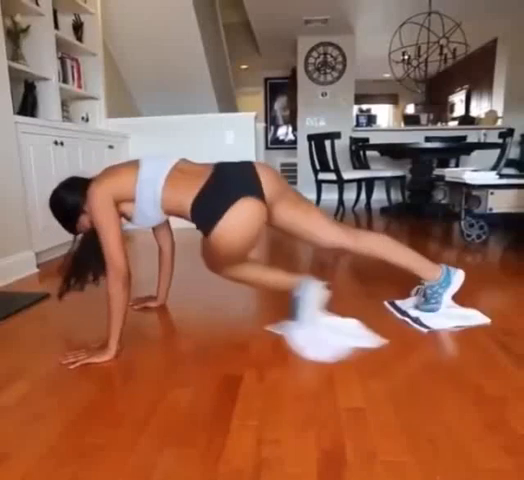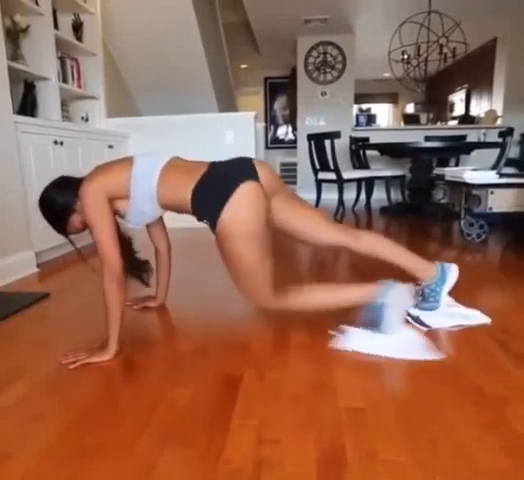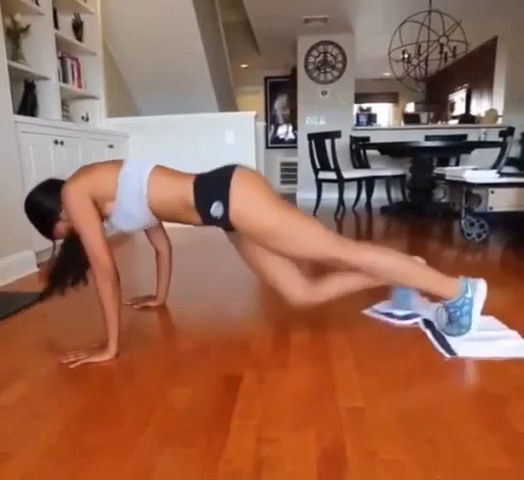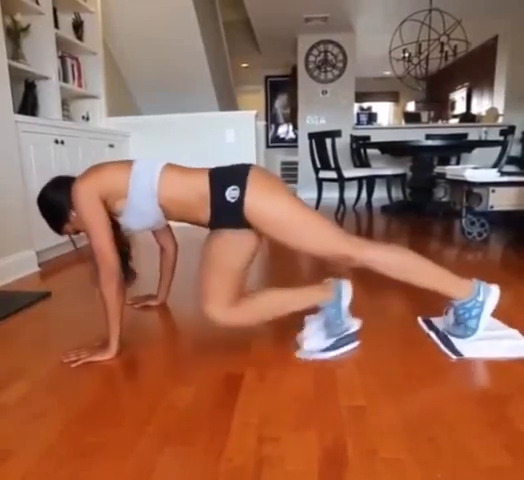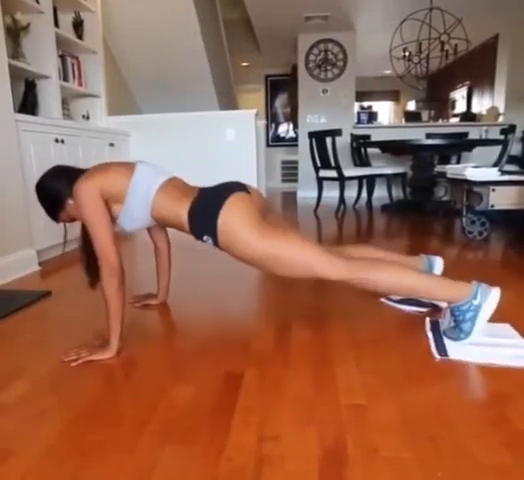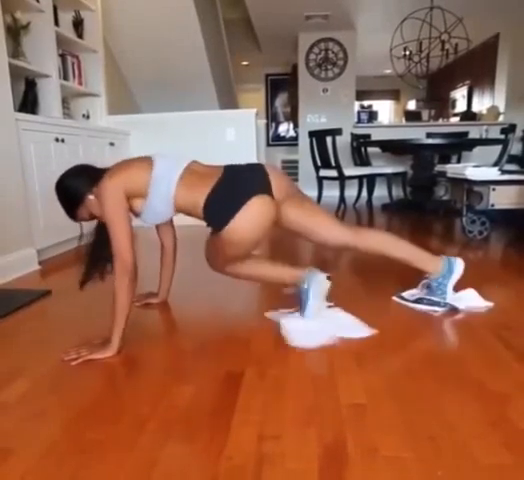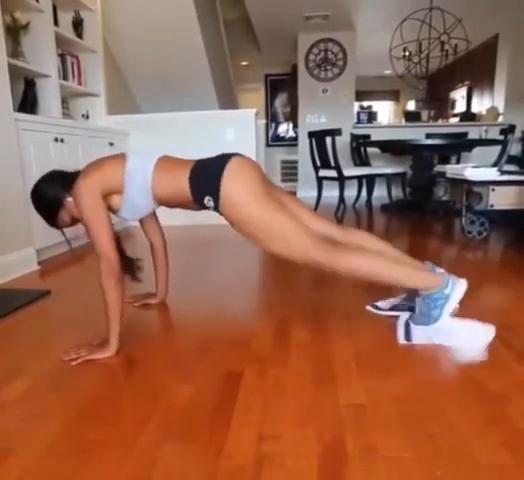
dt=0.4s
person 1, frame 1
left shoulder: (100, 192)
right shoulder: (132, 184)
left elbow: (119, 271)
right elbow: (165, 241)
left wrist: (110, 348)
right wrist: (159, 298)
left hip: (231, 206)
right hip: (250, 176)
left knee: (217, 261)
right knee: (343, 235)
left ankle: (300, 286)
right ankle: (438, 277)
person 1, frame 2
left shoulder: (92, 190)
right shoulder: (124, 182)
left elbow: (112, 269)
right elbow: (161, 241)
left wrist: (109, 347)
right wrist: (158, 297)
left hip: (229, 196)
right hip: (245, 172)
left knee: (269, 300)
right knee: (338, 233)
left ankle: (380, 294)
right ankle: (433, 274)
person 1, frame 3
left shoulder: (75, 191)
right shoulder: (109, 189)
left elbow: (105, 270)
right elbow: (162, 242)
left wrist: (110, 346)
right wrist: (160, 297)
left hip: (230, 193)
right hip: (226, 199)
left knee: (337, 250)
right knee: (304, 294)
left ankle: (458, 290)
right ankle: (406, 272)
person 1, frame 4
left shoulder: (86, 189)
right shoulder: (121, 200)
left elbow: (109, 268)
right elbow: (168, 242)
left wrist: (111, 345)
right wrist: (160, 297)
left hip: (240, 191)
right hip: (228, 213)
left knee: (351, 250)
right knee: (220, 312)
left ankle: (470, 293)
right ankle: (327, 297)
person 1, frame 5
left shoulder: (87, 188)
right shoulder: (117, 184)
left elbow: (111, 267)
right elbow: (159, 238)
left wrist: (112, 344)
right wrist: (160, 295)
left hip: (223, 217)
right hip: (233, 200)
left knee: (338, 270)
right knee: (329, 258)
left ankle: (468, 295)
right ankle: (420, 265)
person 1, frame 6
left shoulder: (111, 187)
right shoulder: (137, 179)
left elbow: (125, 266)
right elbow: (168, 237)
left wrist: (112, 344)
right wrist: (161, 295)
left hip: (241, 207)
right hip: (259, 177)
left knee: (218, 261)
right knee: (346, 234)
left ankle: (305, 279)
right ankle: (441, 268)
person 1, frame 7
left shoulder: (85, 187)
right shoulder: (117, 181)
left elbow: (109, 264)
right elbow: (155, 235)
left wrist: (111, 344)
right wrist: (159, 294)
left hip: (224, 181)
right hip: (231, 172)
left knee: (322, 252)
right knee: (331, 232)
left ankle: (435, 287)
right ankle: (425, 272)
